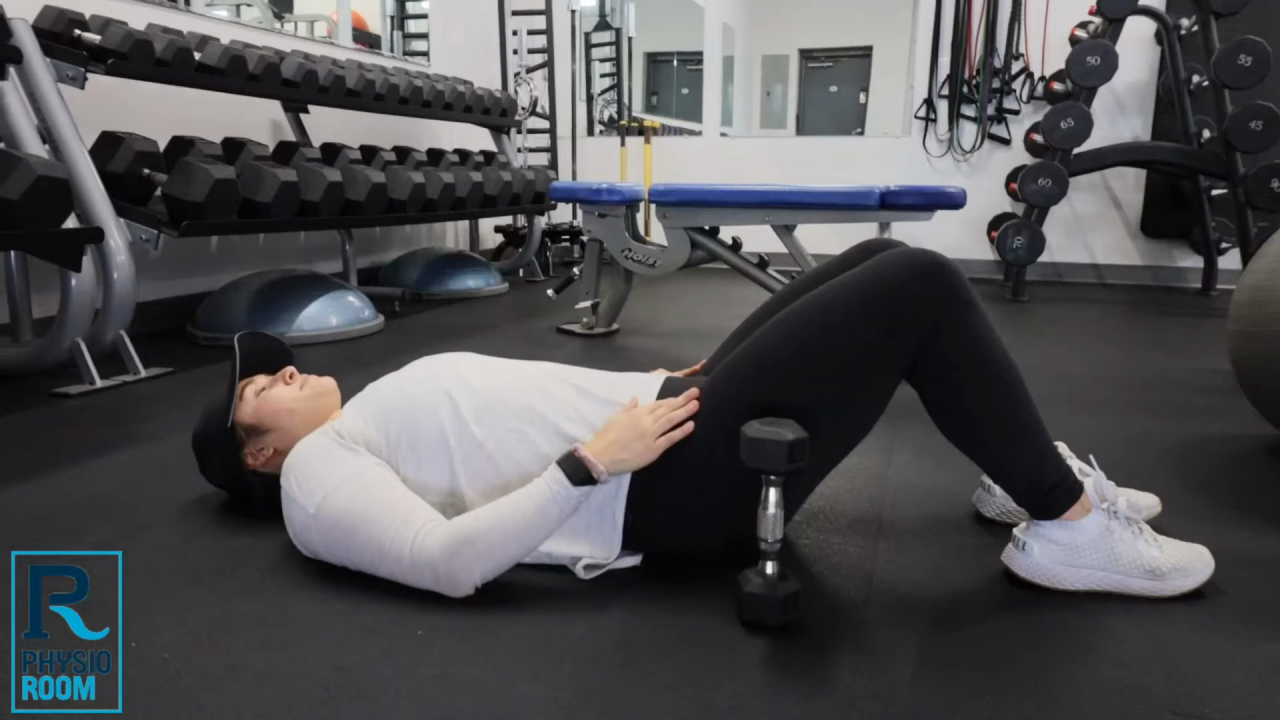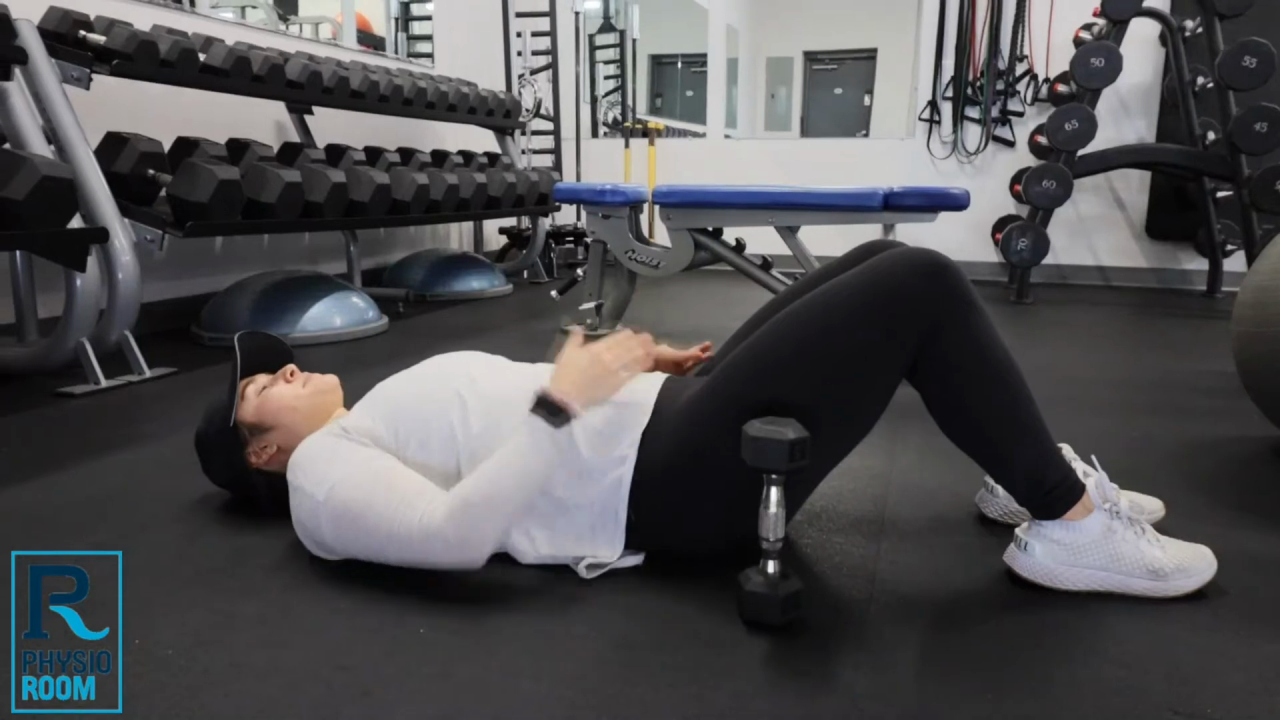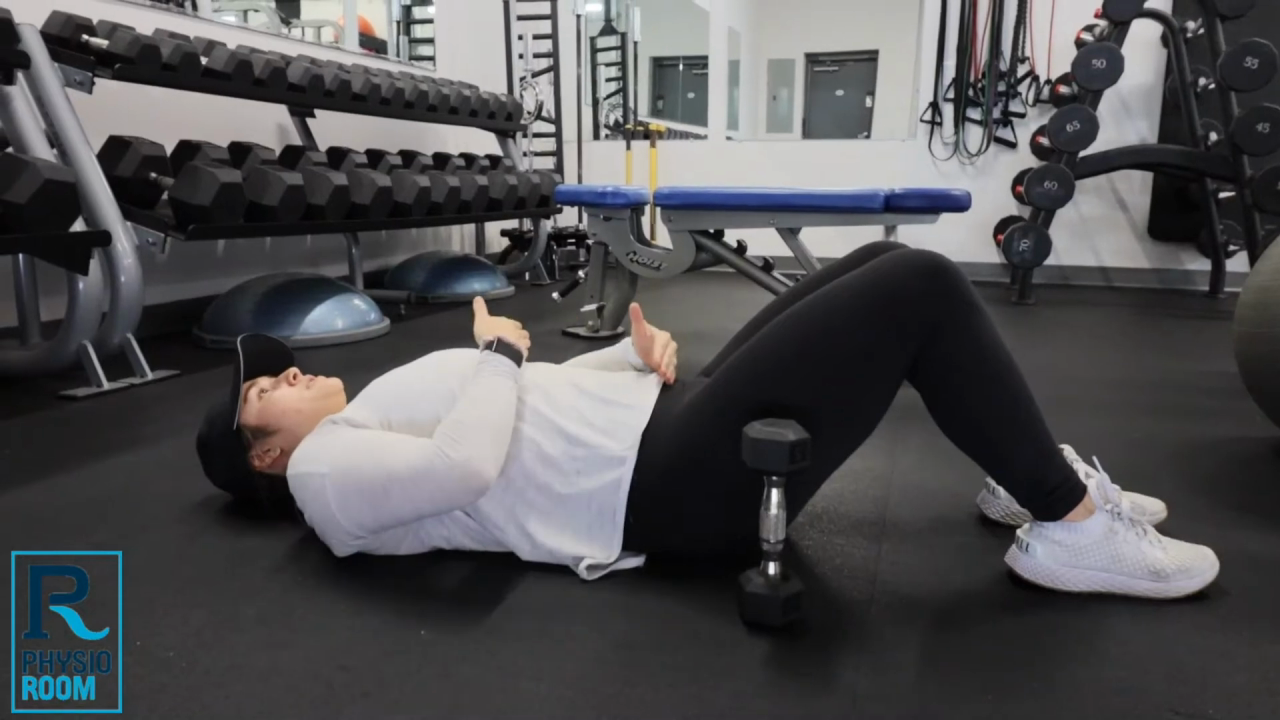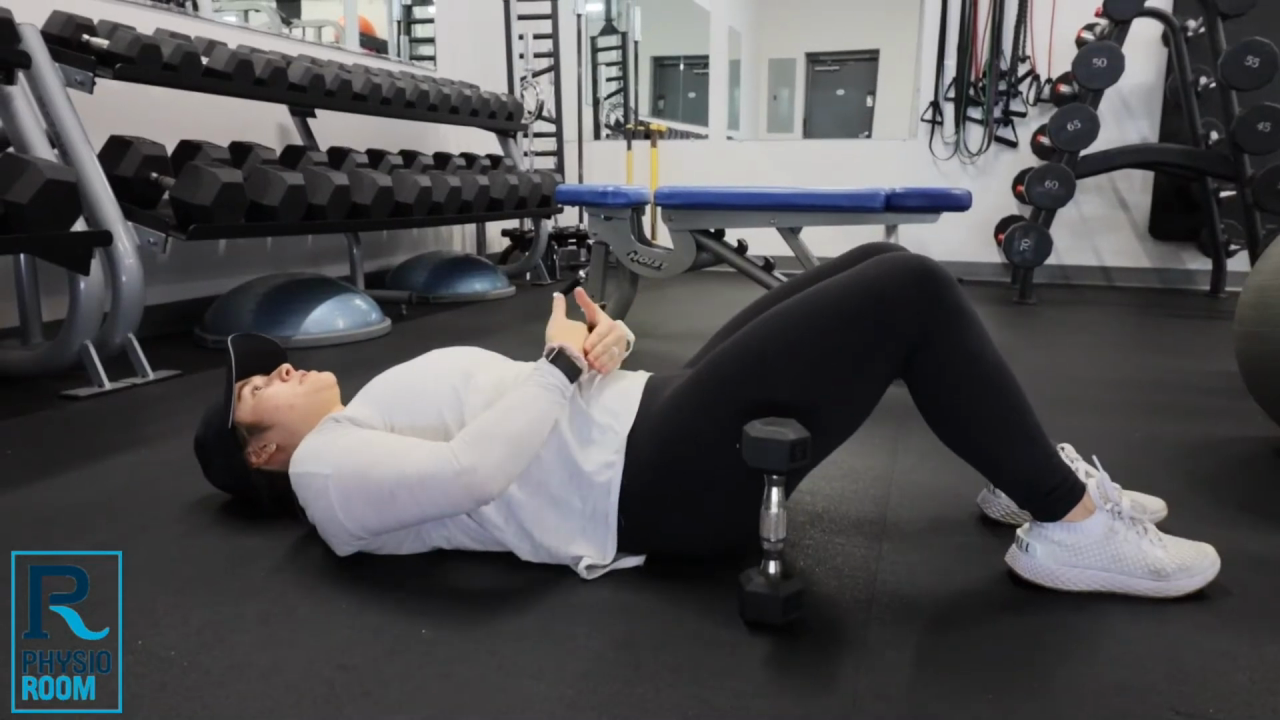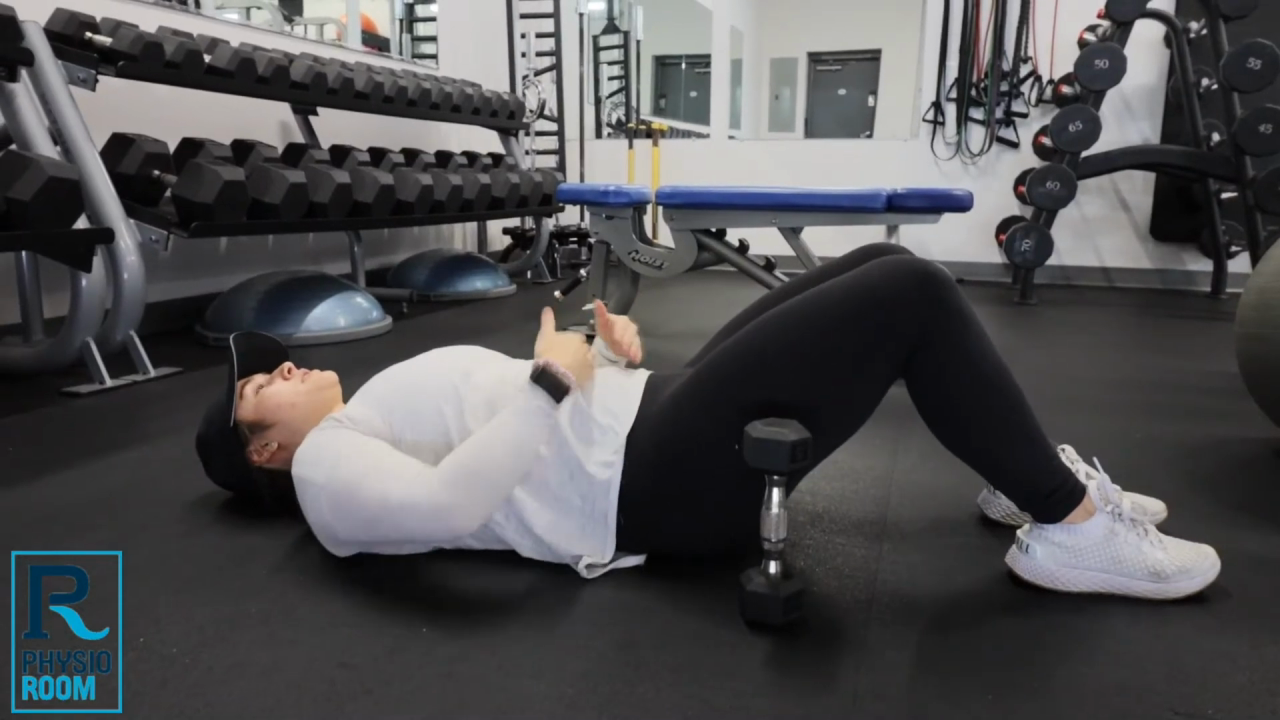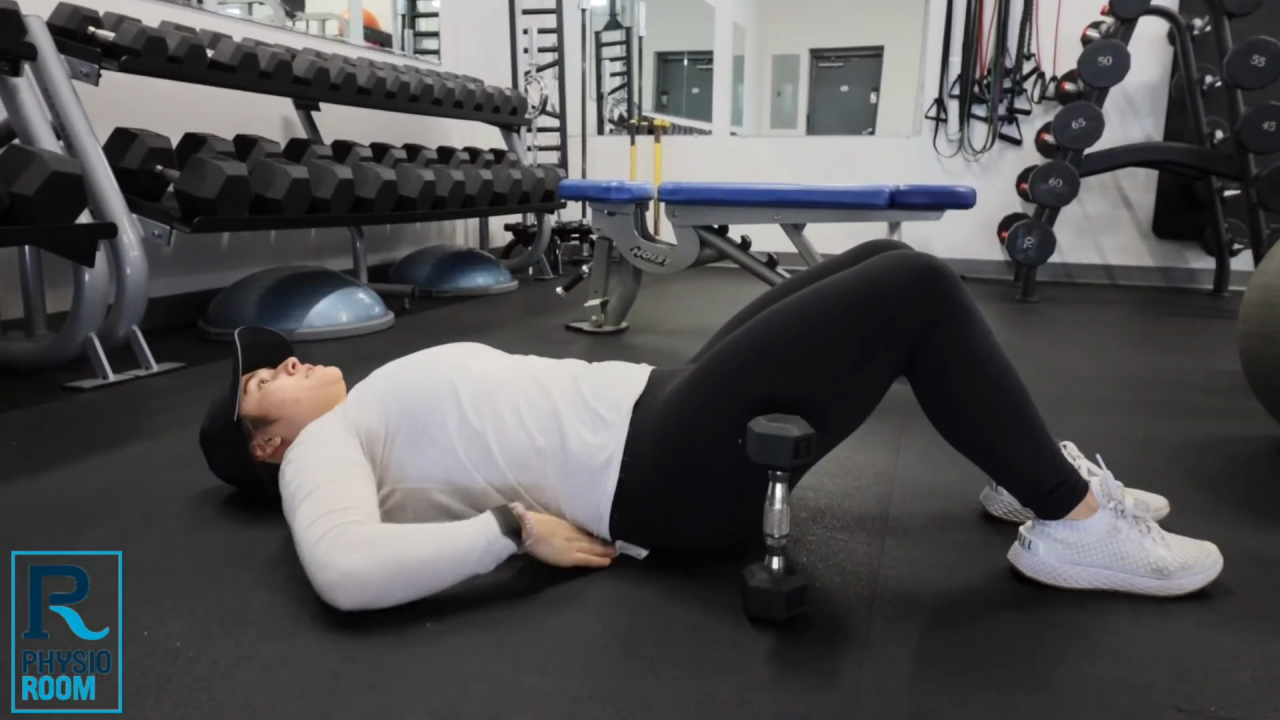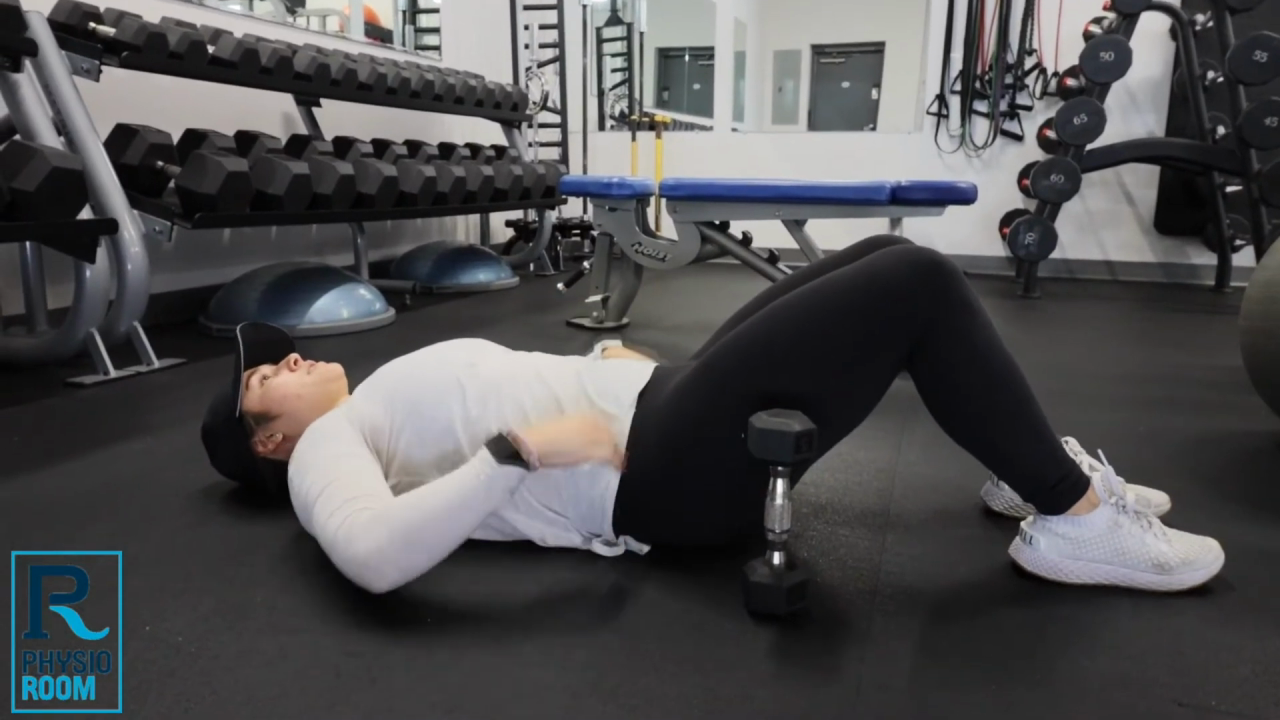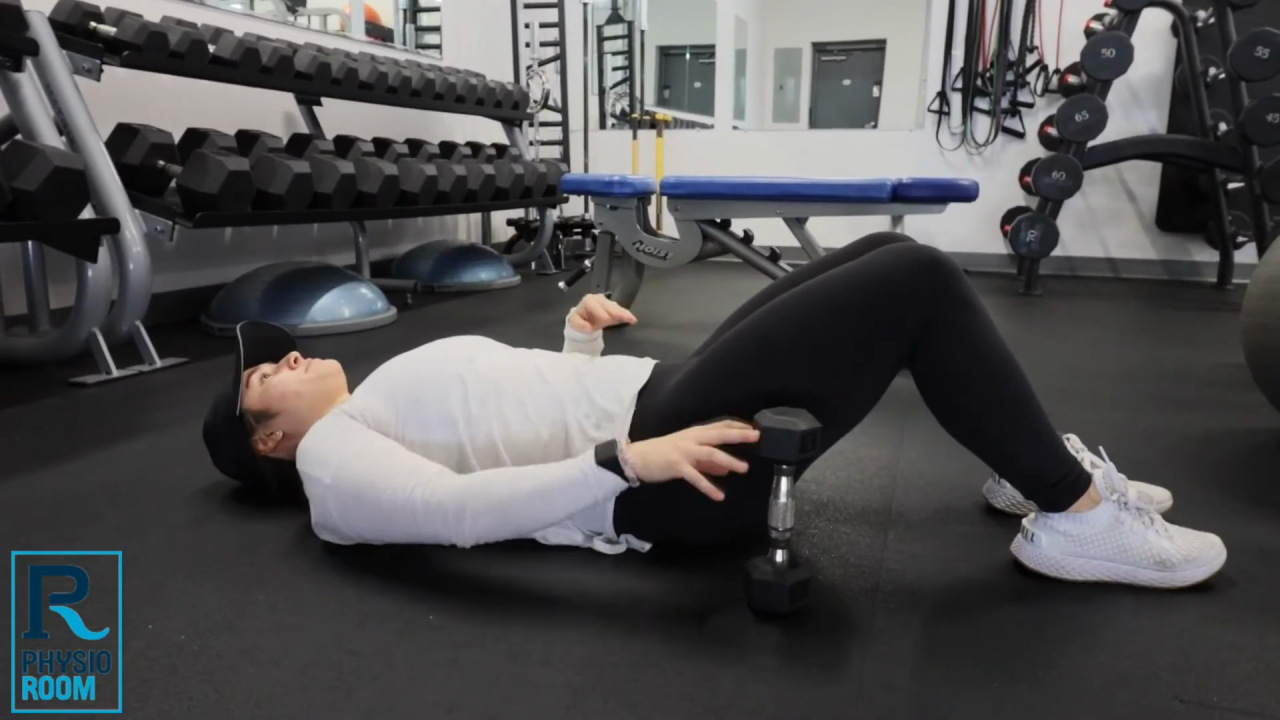
dt=0.5s
person 1, frame 1
left shoulder: (372, 426)
right shoulder: (316, 477)
right elbow: (449, 562)
left wrist: (660, 388)
right wrist: (589, 464)
left hip: (655, 422)
right hip: (679, 489)
left knee: (888, 264)
right knee: (920, 287)
left ankle: (1027, 475)
right ankle: (1066, 524)
person 1, frame 2
left shoulder: (375, 422)
right shoulder: (324, 475)
right elbow: (460, 533)
left wrist: (639, 366)
right wrist: (563, 402)
left hip: (663, 429)
right hip: (676, 488)
left knee: (888, 263)
right knee: (919, 285)
left ankle: (1032, 476)
right ankle: (1068, 525)
person 1, frame 3
left shoulder: (366, 422)
right shoulder: (327, 473)
right elbow: (466, 465)
left wrist: (640, 349)
right wrist: (498, 351)
left hip: (660, 423)
right hip: (676, 488)
left knee: (893, 267)
right knee: (924, 289)
left ankle: (1033, 479)
right ankle: (1072, 528)
person 1, frame 4
left shoulder: (366, 419)
right shoulder: (329, 470)
right elbow: (479, 470)
left wrist: (598, 347)
right wrist: (562, 362)
left hip: (652, 416)
right hip: (665, 484)
left knee: (888, 271)
right knee: (909, 294)
left ankle: (1029, 476)
right ankle: (1069, 524)
person 1, frame 5
left shoulder: (371, 419)
right shoulder: (325, 463)
right elbow: (455, 501)
left wrist: (599, 352)
right wrist: (549, 383)
left hip: (650, 422)
right hip: (661, 481)
left knee: (887, 269)
right knee: (913, 298)
left ankle: (1033, 478)
right ankle: (1070, 529)
person 1, frame 6
left shoulder: (376, 415)
right shoulder: (325, 449)
right elbow: (348, 572)
right wrist: (512, 528)
left hip: (653, 409)
right hip: (671, 476)
left knee: (890, 264)
right knee: (916, 290)
left ankle: (1033, 473)
right ankle: (1071, 522)
person 1, frame 7
left shoulder: (377, 413)
right shoulder: (326, 456)
right elbow: (378, 554)
left wrist: (600, 367)
right wrist: (518, 451)
left hip: (656, 410)
right hip: (669, 474)
left knee: (894, 260)
right knee: (919, 285)
left ankle: (1035, 470)
right ankle: (1075, 519)
person 1, frame 8
left shoulder: (379, 411)
right shoulder: (334, 459)
right elbow: (462, 511)
left wrist: (583, 337)
right wrist: (627, 459)
left hip: (654, 398)
right hip: (670, 490)
left knee: (892, 256)
right knee: (918, 285)
left ankle: (1036, 467)
right ankle: (1075, 516)
